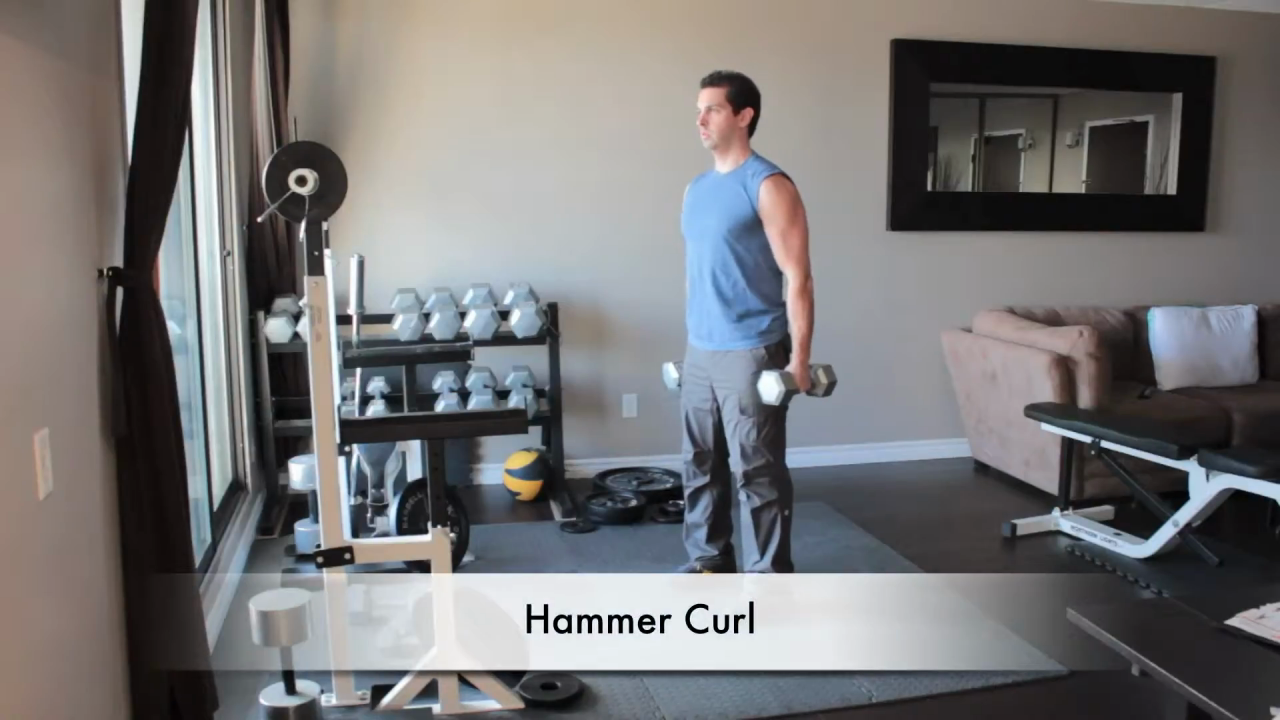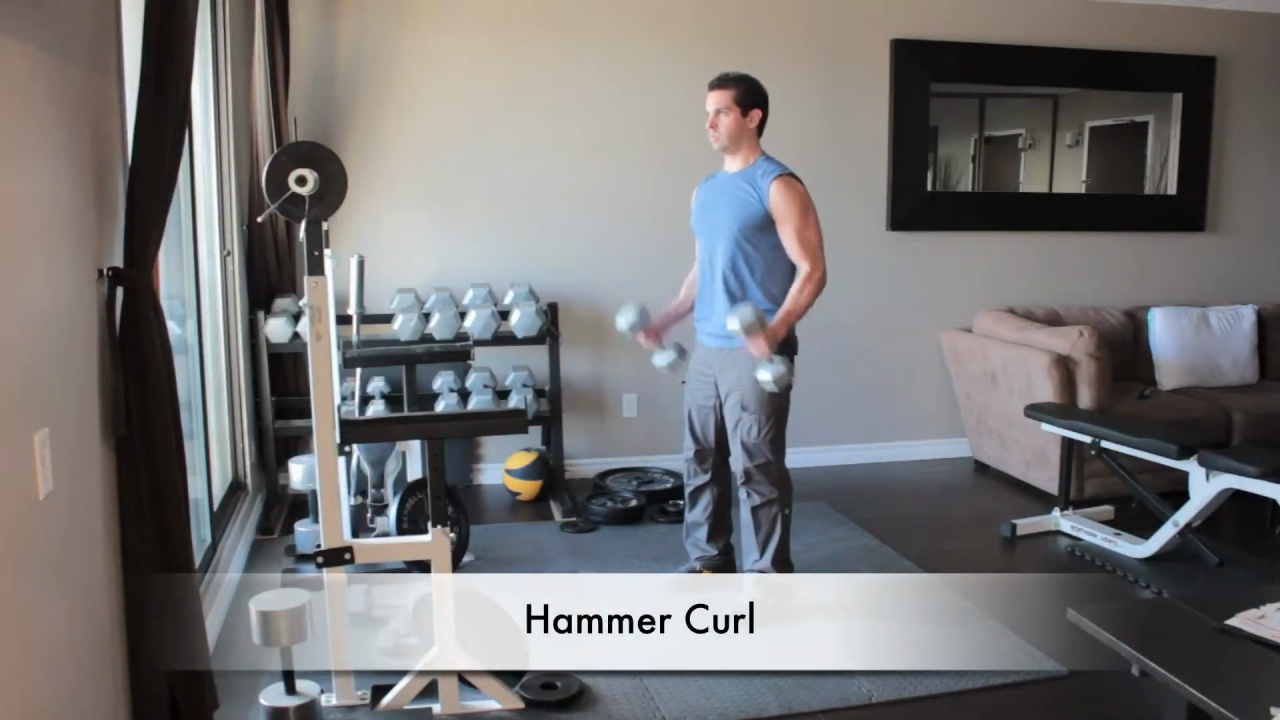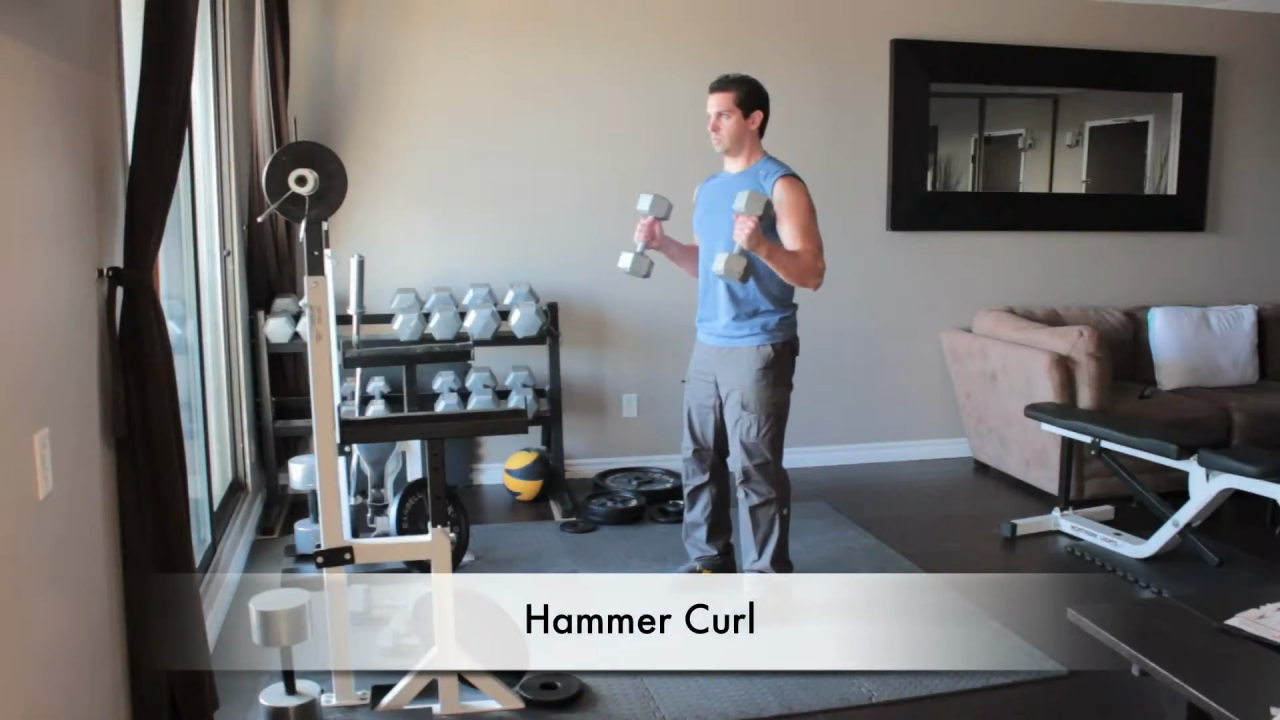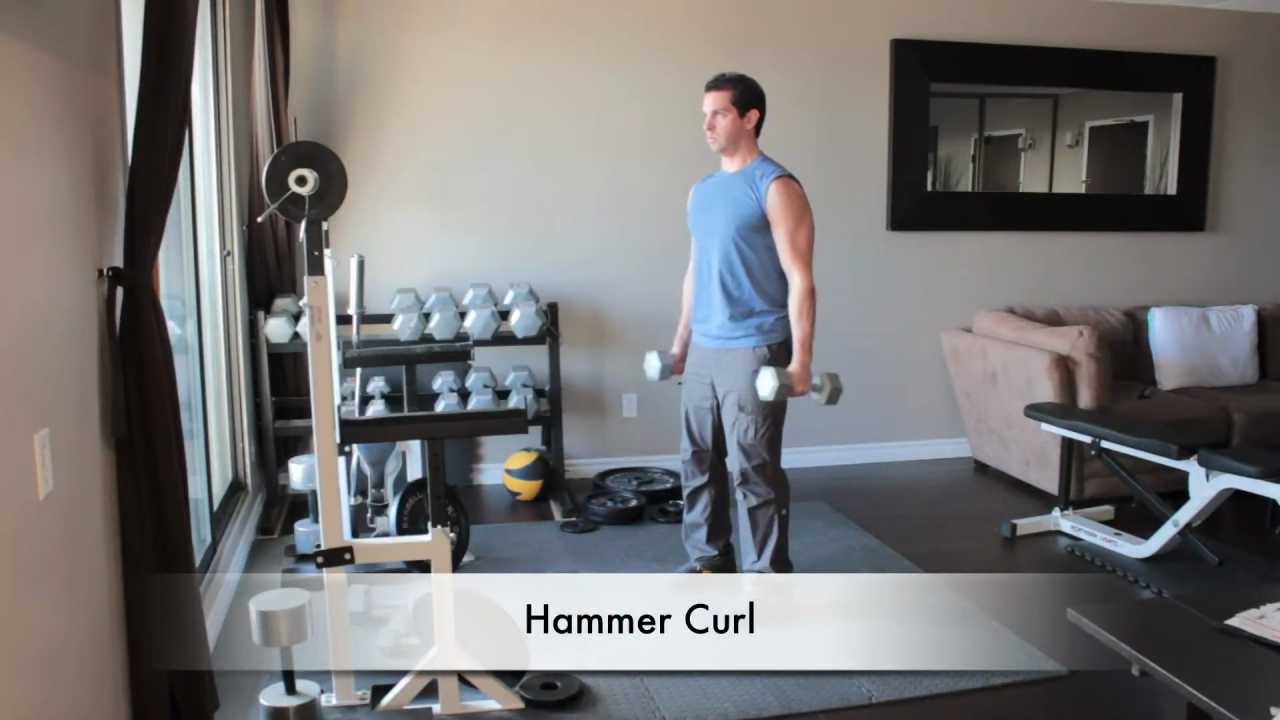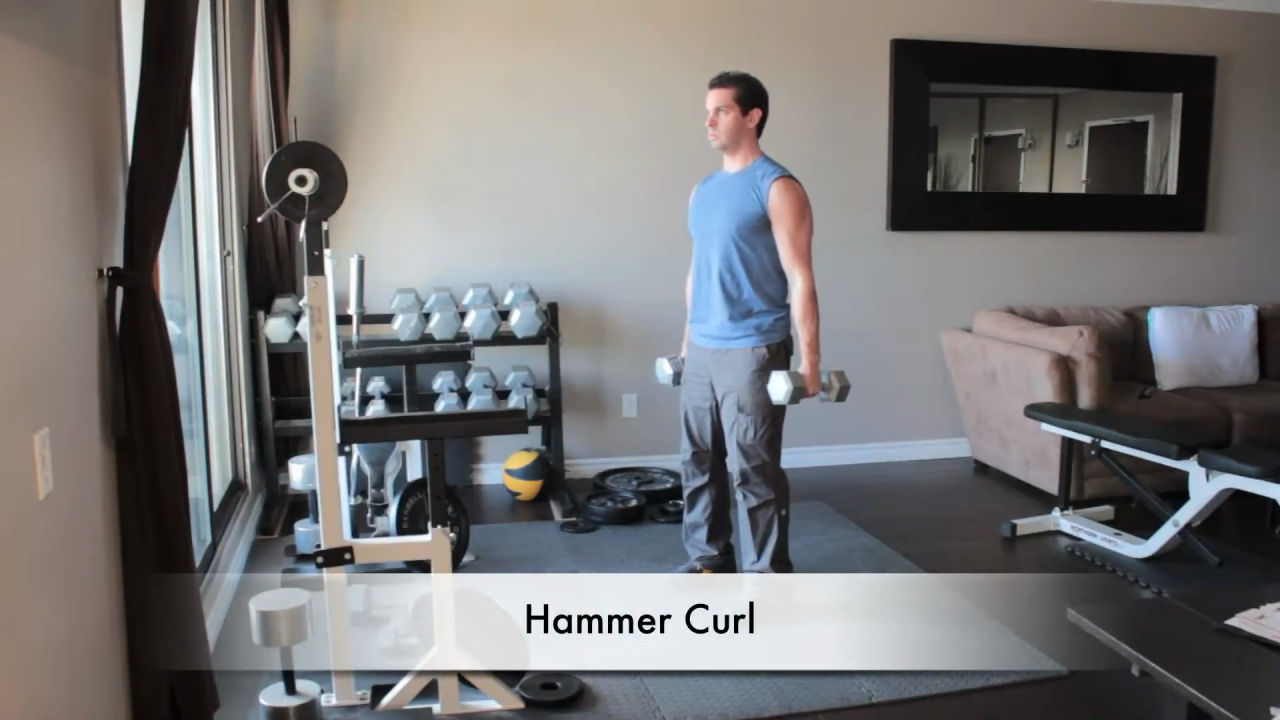
dt=1s
person 1, frame 1
left shoulder: (768, 186)
right shoulder: (695, 189)
left elbow: (797, 277)
left wrist: (799, 357)
left hip: (751, 354)
right hip: (699, 353)
left knee: (756, 471)
right knee: (700, 465)
left ankle: (769, 578)
right ankle: (709, 556)
person 1, frame 2
left shoulder: (778, 186)
right shoulder: (705, 189)
left elbow: (813, 270)
left wrist: (776, 329)
right wrist: (666, 318)
left hip: (754, 351)
right hip: (707, 349)
left knee: (757, 469)
right knee: (701, 461)
left ankle: (768, 576)
right ankle: (709, 559)
person 1, frame 3
left shoulder: (782, 186)
right shoulder: (707, 188)
left elbow: (812, 273)
left wrist: (762, 246)
right wrist: (664, 244)
left hip: (759, 350)
right hip: (707, 346)
left knee: (755, 469)
right knee: (699, 460)
left ankle: (766, 576)
right ankle: (708, 559)
person 1, frame 4
left shoulder: (777, 188)
right shoulder: (702, 190)
left elbow: (800, 279)
left wrist: (800, 360)
right wrist: (681, 342)
left hip: (755, 353)
right hip: (705, 351)
left knee: (754, 470)
right knee: (698, 462)
left ankle: (767, 575)
right ankle: (708, 559)
person 1, frame 5
left shoulder: (778, 188)
right shoulder: (703, 189)
left elbow: (800, 279)
left wrist: (809, 360)
right wrist: (687, 342)
left hip: (753, 352)
right hip: (702, 351)
left knee: (754, 470)
right knee: (698, 463)
left ankle: (767, 575)
right ankle: (708, 559)
